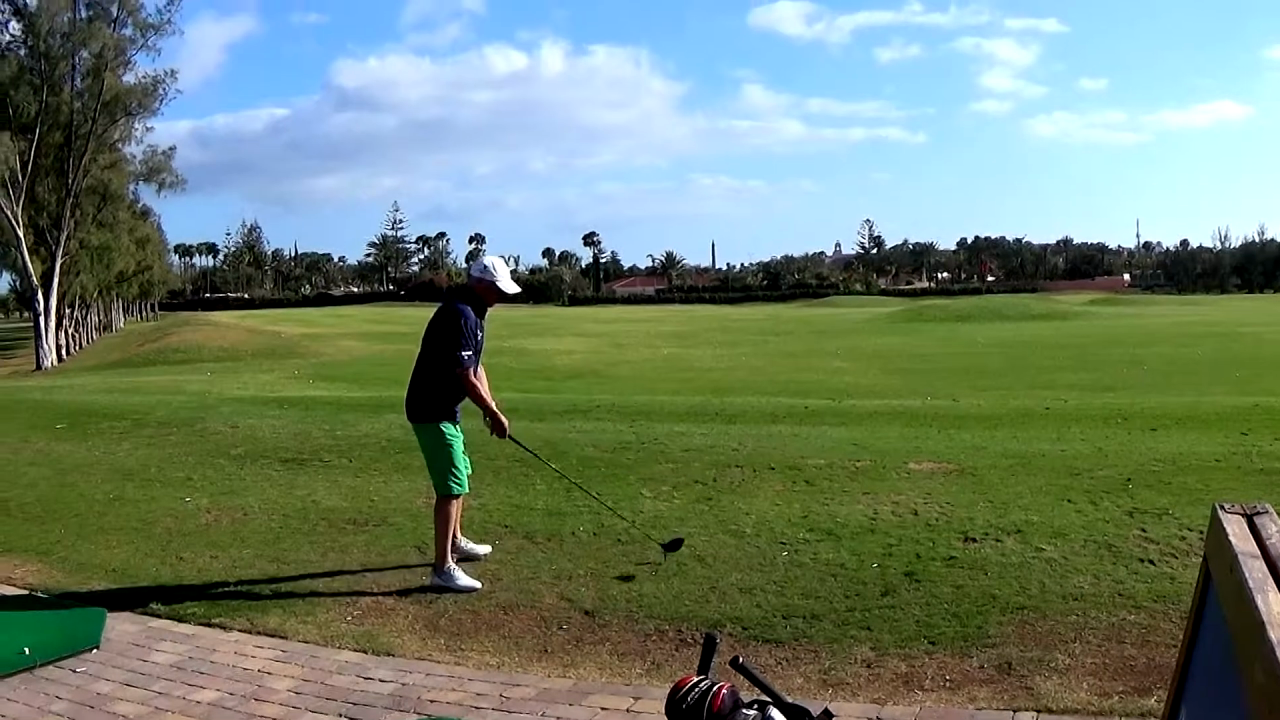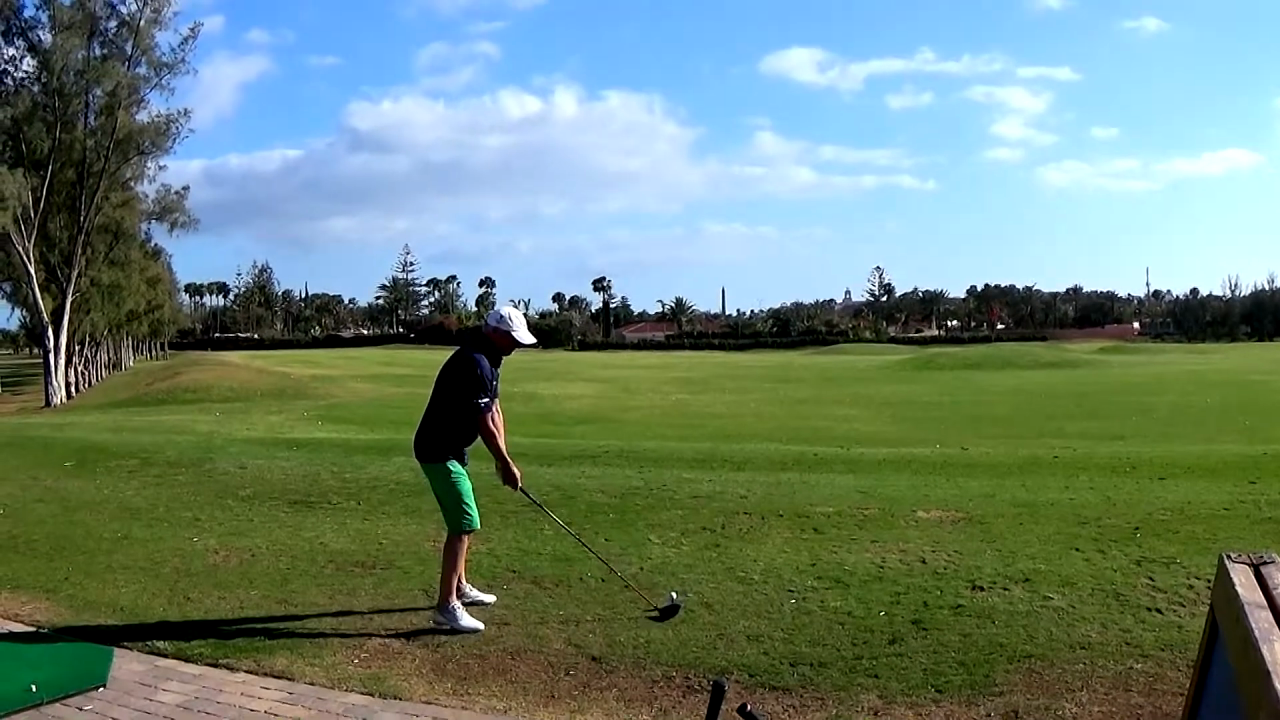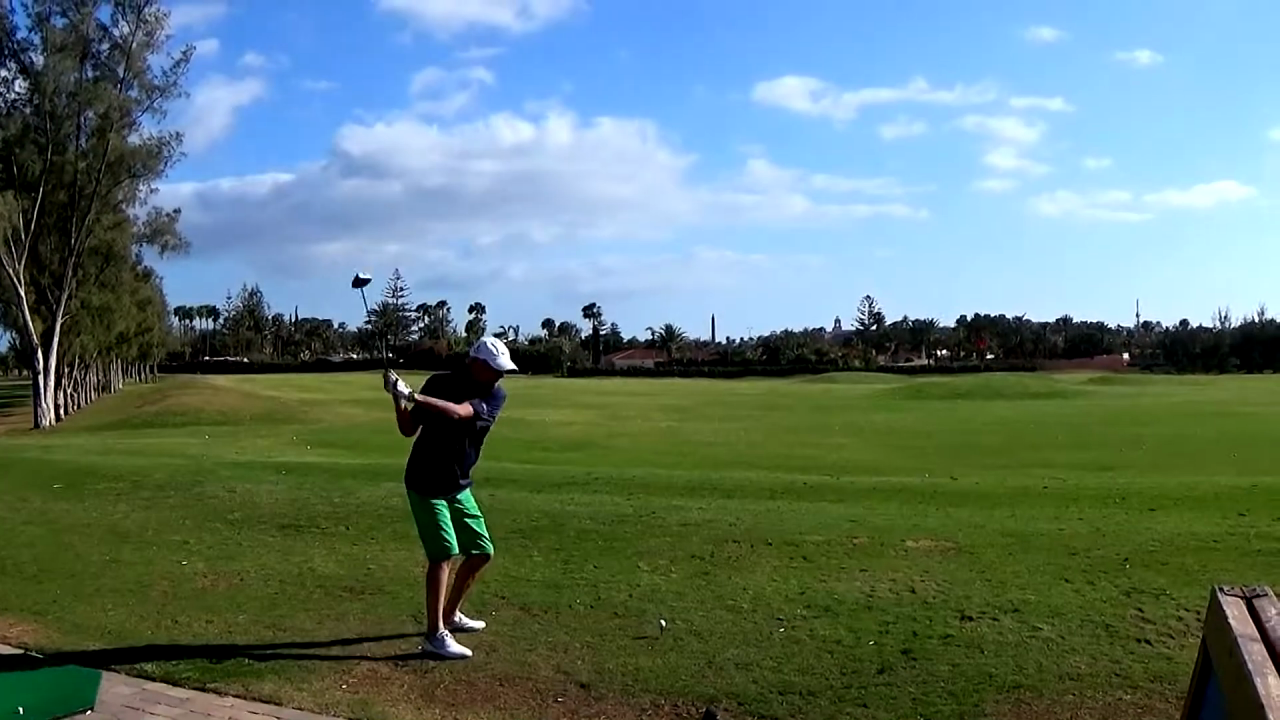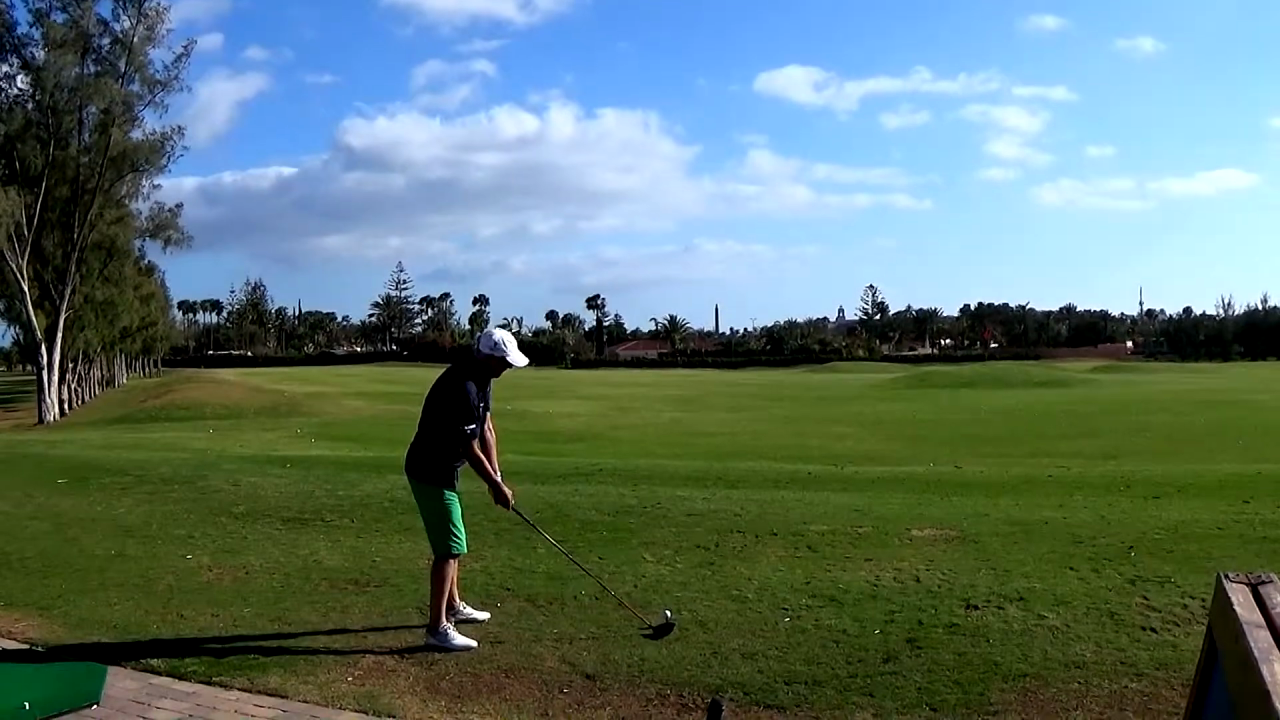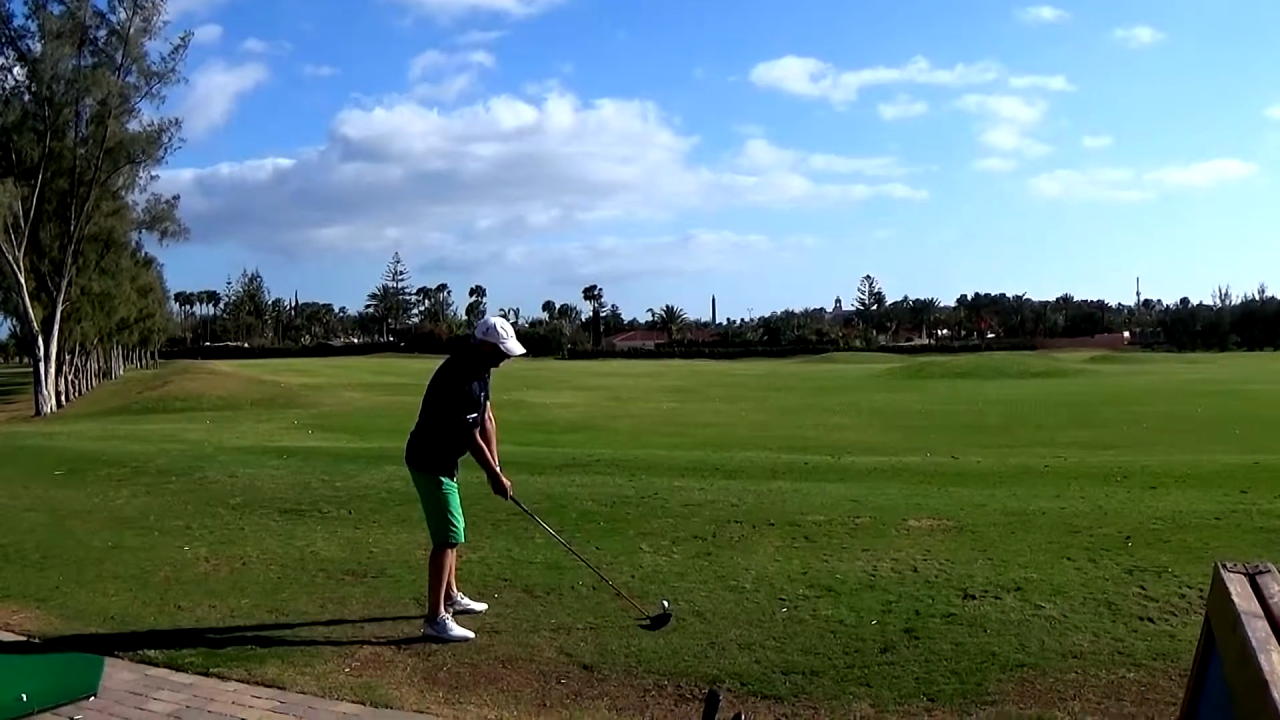
dt=1s
person 1, frame 1
left shoulder: (471, 311)
right shoulder: (460, 315)
left elbow: (475, 367)
right elbow: (466, 378)
left wrist: (491, 408)
right wrist: (493, 413)
left hip: (443, 406)
right hip: (432, 410)
left knee: (458, 477)
right knee: (452, 486)
left ankle: (455, 541)
right ankle: (443, 568)
person 1, frame 2
left shoulder: (487, 359)
right shoulder: (474, 363)
left elbow: (495, 411)
right elbow: (485, 425)
left wrist: (503, 459)
right wrist: (507, 464)
left hip: (450, 448)
right hip: (439, 451)
left knee: (464, 521)
right knee: (464, 524)
left ankle: (460, 588)
right ankle: (447, 605)
person 1, frame 3
left shoulder: (495, 396)
right shoulder: (439, 384)
left elbow: (457, 412)
right elbow: (409, 430)
left wrist: (411, 395)
right wrist: (399, 399)
left hip: (459, 485)
right hip: (426, 484)
left knee: (481, 551)
right knee: (444, 554)
left ankle: (450, 614)
right ankle: (435, 634)
person 1, frame 4
left shoulder: (479, 379)
right shoulder: (461, 389)
left elbow: (486, 430)
right elbow: (471, 450)
left wrist: (497, 478)
right wrist: (497, 486)
left hip: (441, 468)
right hip: (431, 472)
left knee: (452, 543)
right knee: (450, 548)
left ankle: (452, 606)
right ankle: (437, 628)
person 1, frame 5
left shoulder: (479, 367)
right shoulder: (462, 379)
left elbow: (486, 419)
right elbow: (473, 439)
left wrist: (496, 469)
right wrist: (496, 476)
left hip: (441, 458)
right hip: (431, 461)
left knee: (452, 531)
right knee: (447, 537)
left ankle: (451, 597)
right ankle: (435, 618)
